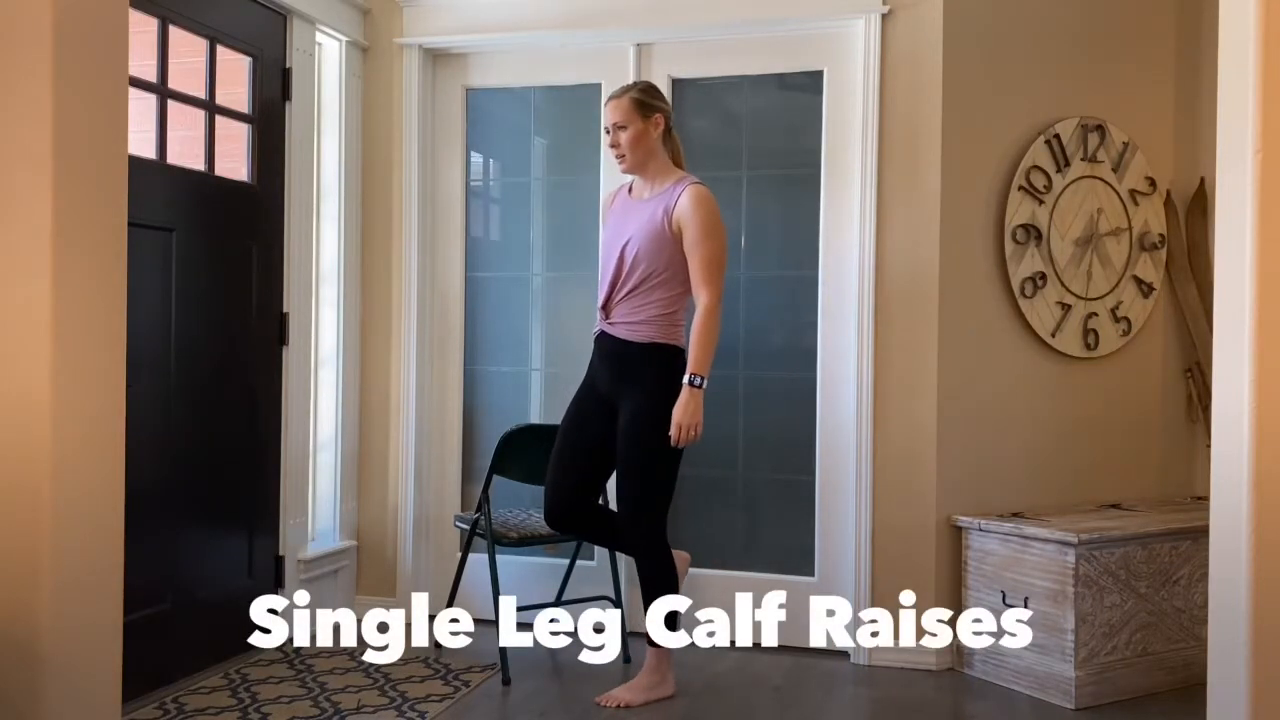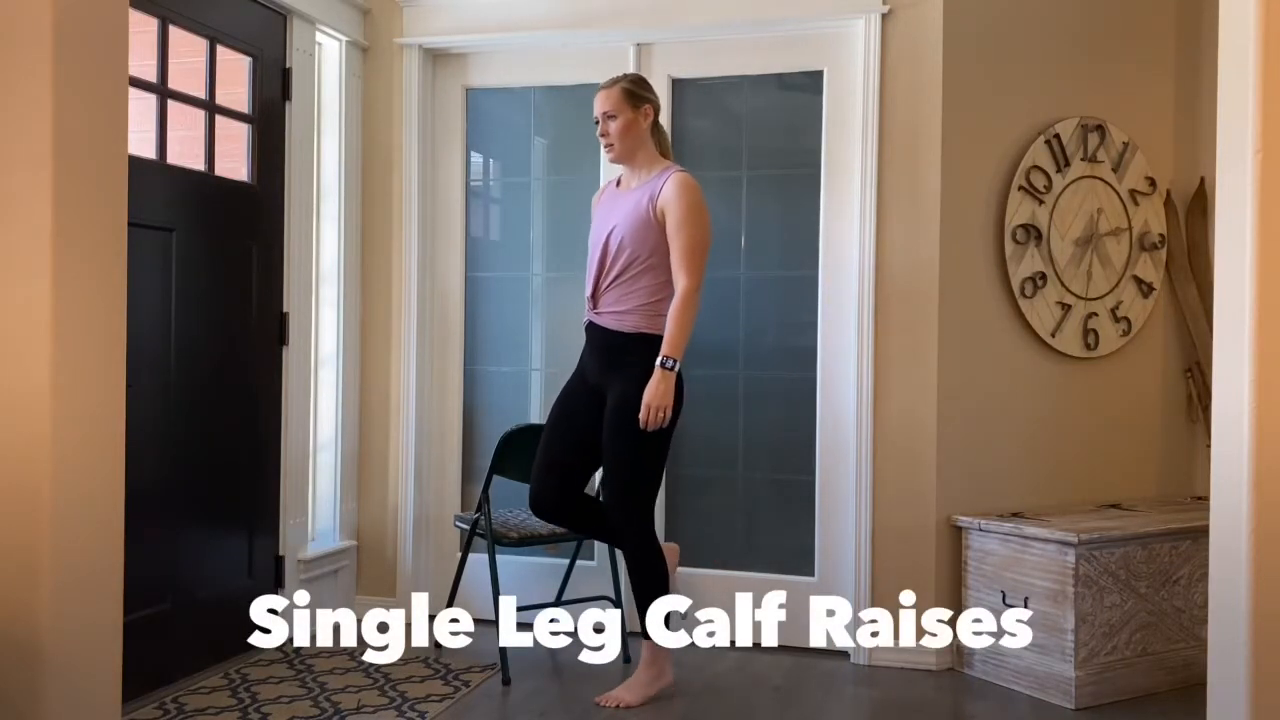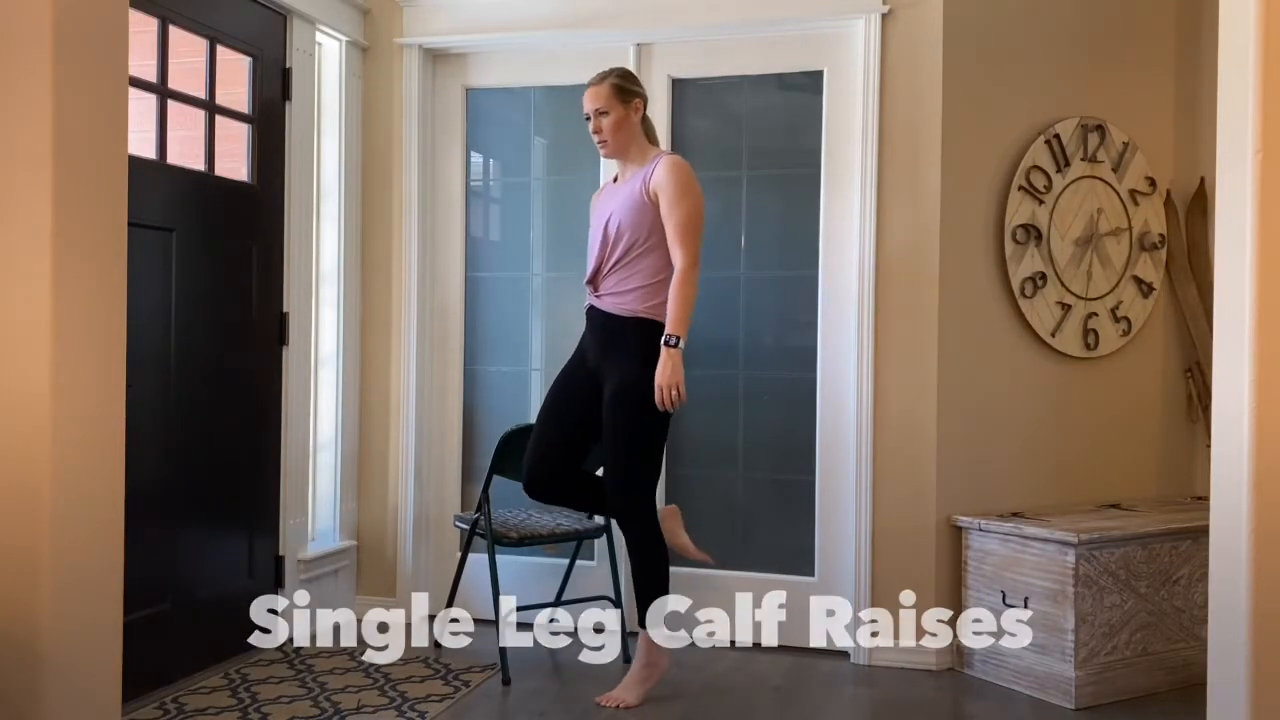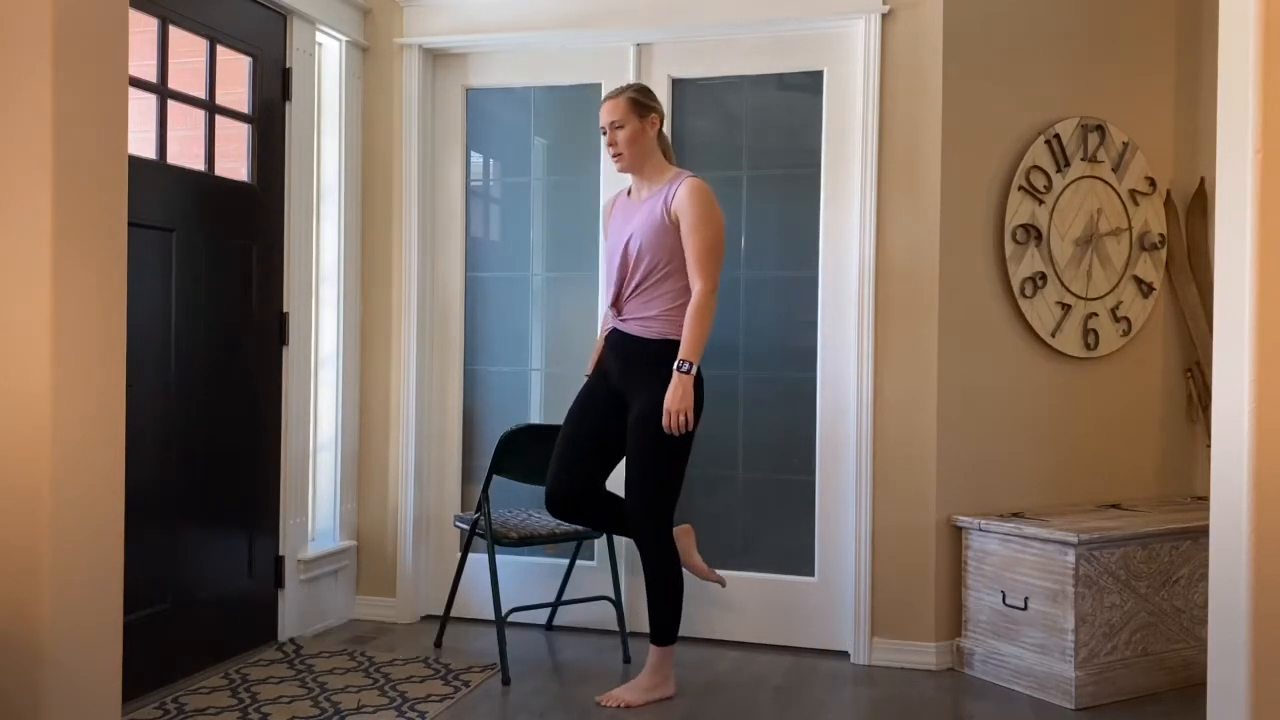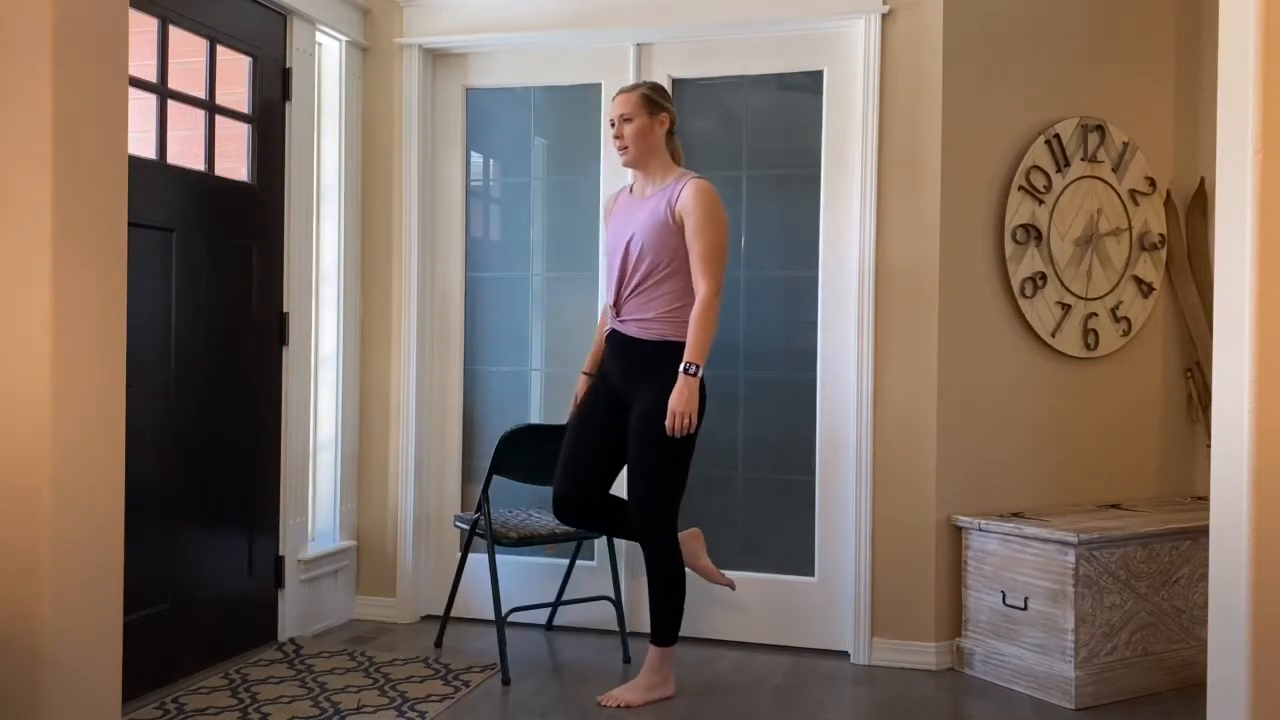
dt=0.5s
person 1, frame 1
left shoulder: (690, 200)
right shoulder: (614, 201)
left elbow: (707, 303)
left wrist: (693, 388)
left hip: (654, 372)
right hip: (604, 365)
left knee: (639, 520)
right knee: (563, 506)
left ankle: (658, 671)
right ankle: (665, 561)
person 1, frame 2
left shoulder: (676, 188)
right shoulder: (603, 196)
left elbow: (687, 288)
left wrist: (665, 373)
left hip: (641, 362)
right hip: (594, 358)
left knee: (629, 515)
right knee: (549, 498)
left ankle: (656, 665)
right ankle: (654, 555)
person 1, frame 3
left shoulder: (668, 171)
right shoulder: (603, 194)
left elbow: (686, 265)
left wrist: (672, 348)
left hip: (640, 347)
right hip: (594, 343)
left knee: (628, 502)
right knee: (542, 475)
left ankle: (651, 656)
right ankle: (658, 519)
person 1, frame 4
left shoulder: (689, 194)
right shoulder: (615, 206)
left elbow: (703, 291)
left wrist: (684, 375)
right wrist: (593, 370)
left hip: (662, 366)
right hip: (616, 363)
left knee: (647, 520)
right knee: (564, 494)
left ankle: (660, 672)
right ankle: (672, 540)
person 1, frame 5
left shoulder: (692, 195)
right shoulder: (616, 203)
left elbow: (707, 293)
left wrist: (689, 377)
right wrist: (588, 372)
left hip: (663, 368)
right hip: (616, 366)
left knee: (649, 519)
right knee: (572, 501)
left ankle: (659, 672)
right ankle: (681, 545)
